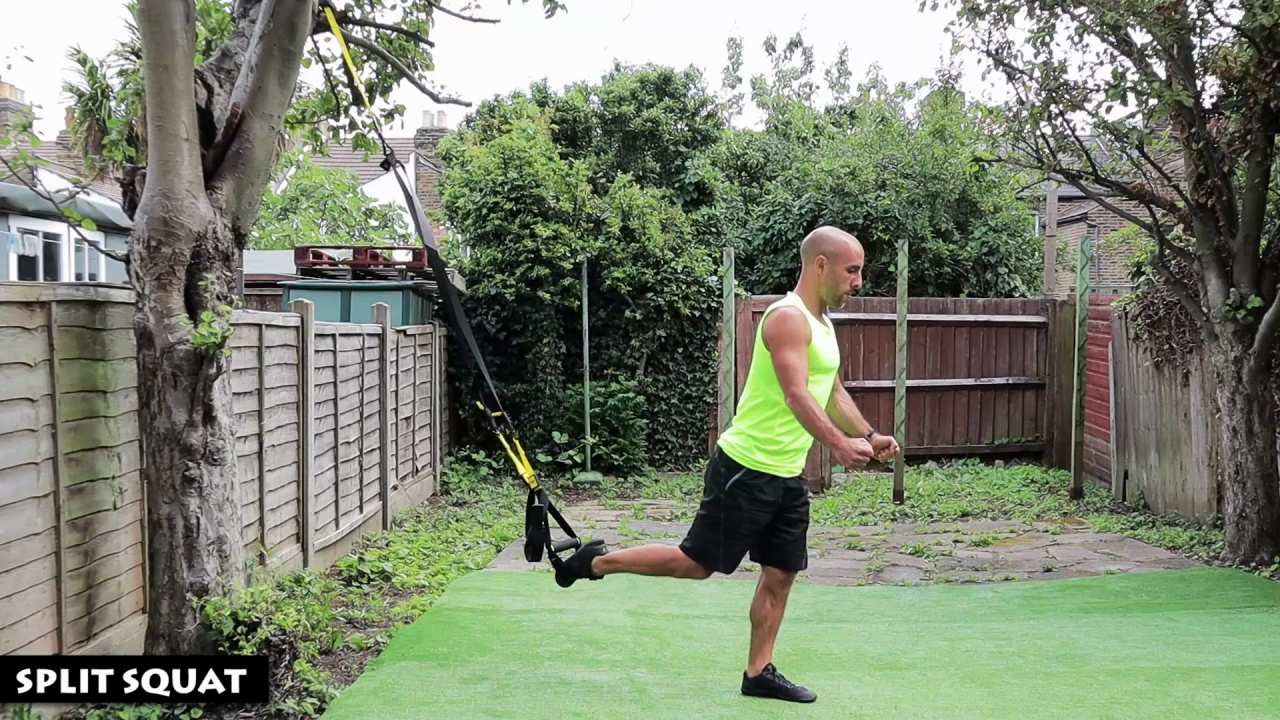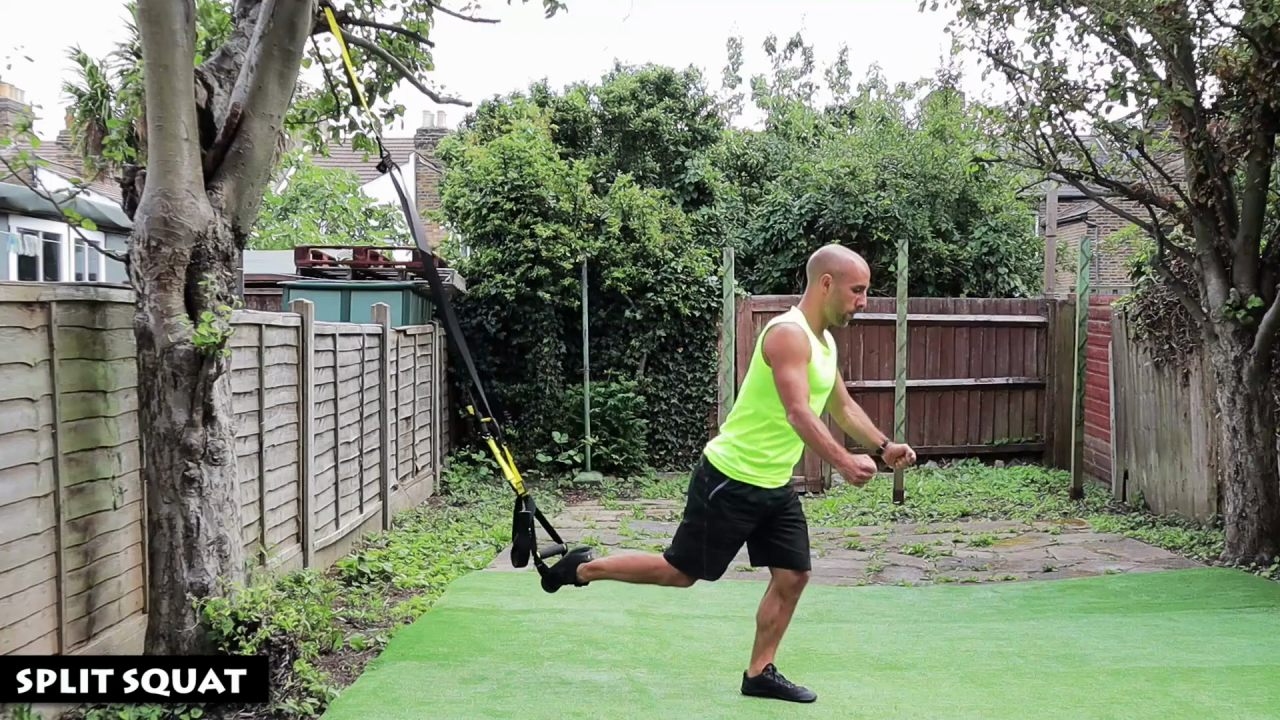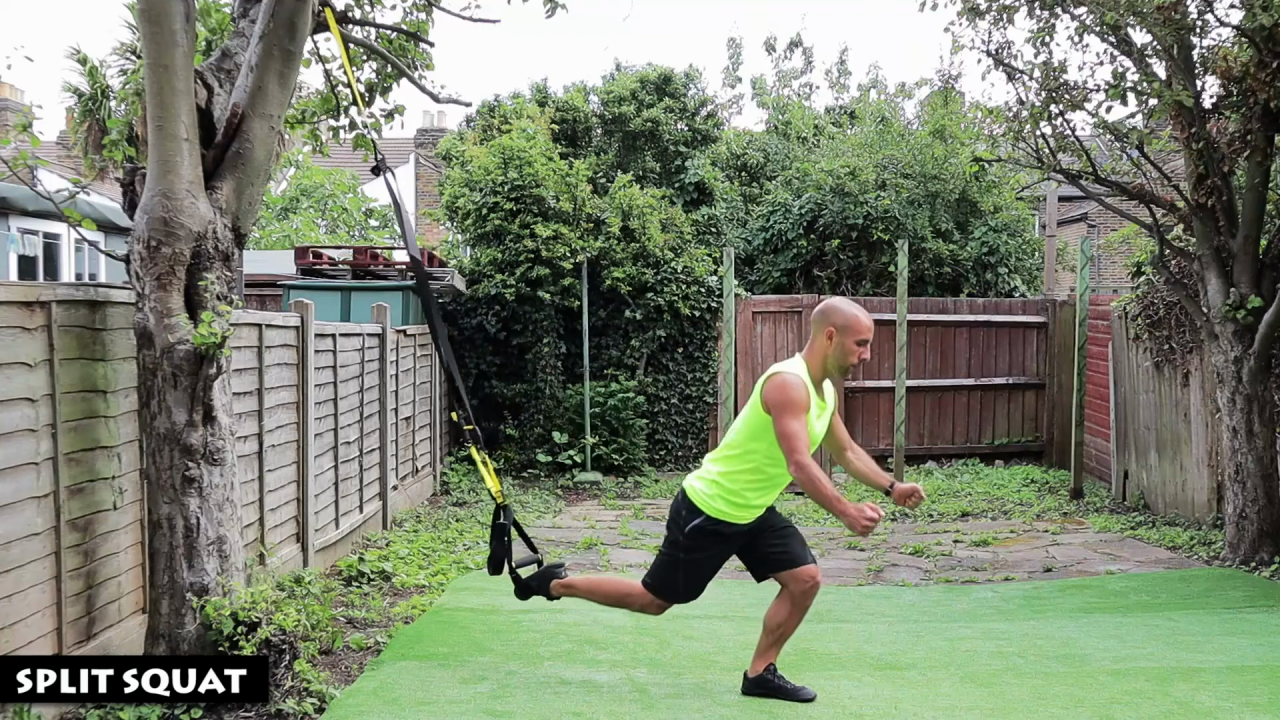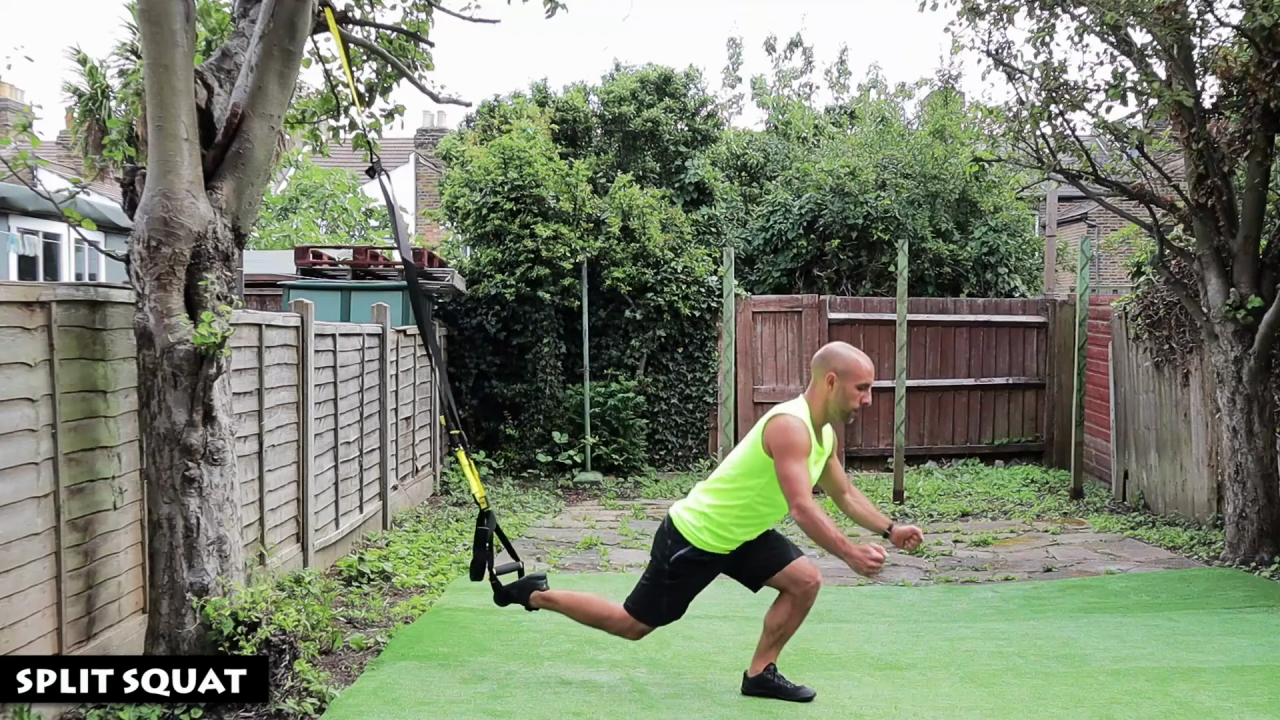
dt=0.3s
person 1, frame 1
left shoulder: (821, 323)
right shoulder: (788, 317)
left elbow: (834, 394)
right elbow: (796, 396)
left wrist: (868, 435)
right wrist: (839, 445)
left hip: (786, 474)
right hip: (747, 469)
left knee: (780, 576)
right knee: (695, 563)
left ankle: (759, 674)
right ankle: (596, 561)
person 1, frame 2
left shoulder: (825, 341)
right shoulder: (789, 334)
left elbow: (844, 407)
right elbow: (798, 413)
left wrist: (885, 446)
right wrist: (845, 463)
left hip: (774, 483)
right hip: (730, 479)
left knee: (794, 574)
right knee: (677, 571)
left ankle: (760, 673)
right ankle: (581, 568)
person 1, frame 3
left shoulder: (825, 389)
right shoulder: (788, 383)
left elbow: (847, 452)
right elbow: (799, 464)
left wrist: (892, 487)
right wrist: (847, 512)
left hip: (752, 510)
right hip: (709, 510)
left knee: (805, 579)
right knee: (652, 599)
left ankle: (759, 674)
right ankle: (556, 582)
person 1, frame 4
left shoulder: (822, 432)
right shoulder: (790, 426)
left elbow: (845, 494)
right elbow: (802, 510)
left wrist: (890, 530)
right wrist: (854, 555)
left hip: (736, 535)
right hip: (693, 538)
left knee: (805, 581)
right knee: (631, 624)
left ankle: (760, 673)
right ankle: (537, 594)
